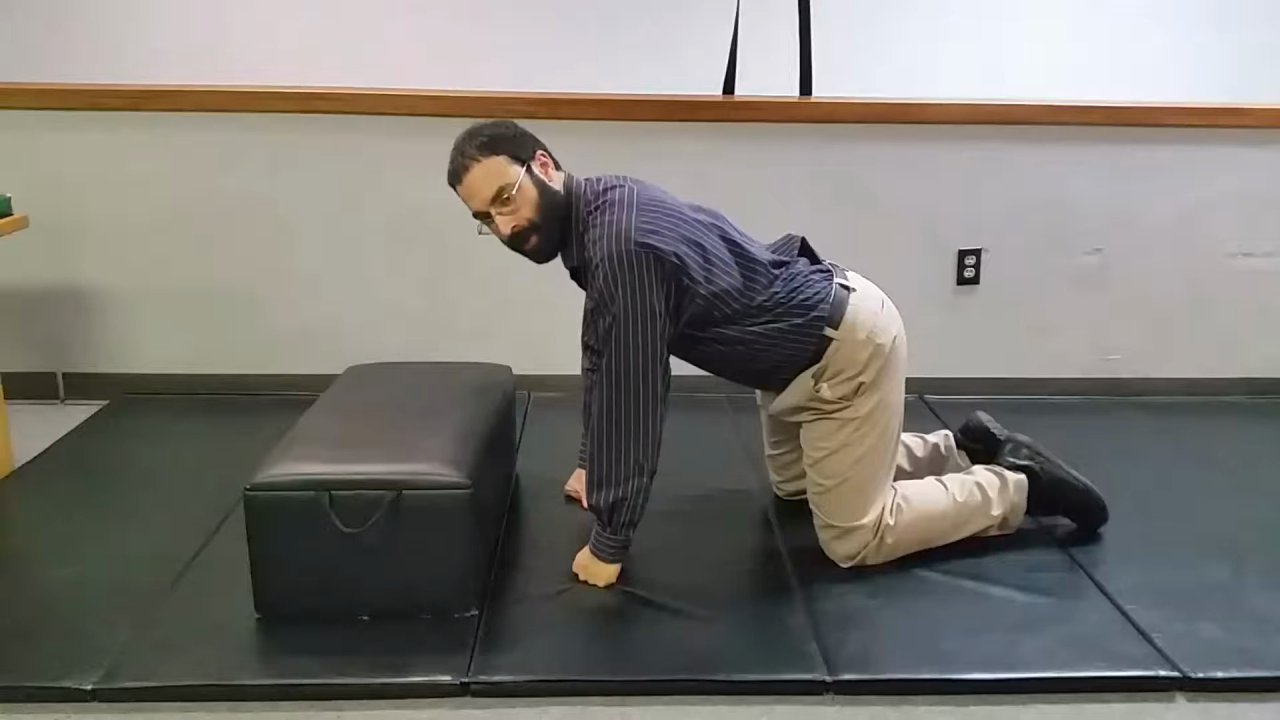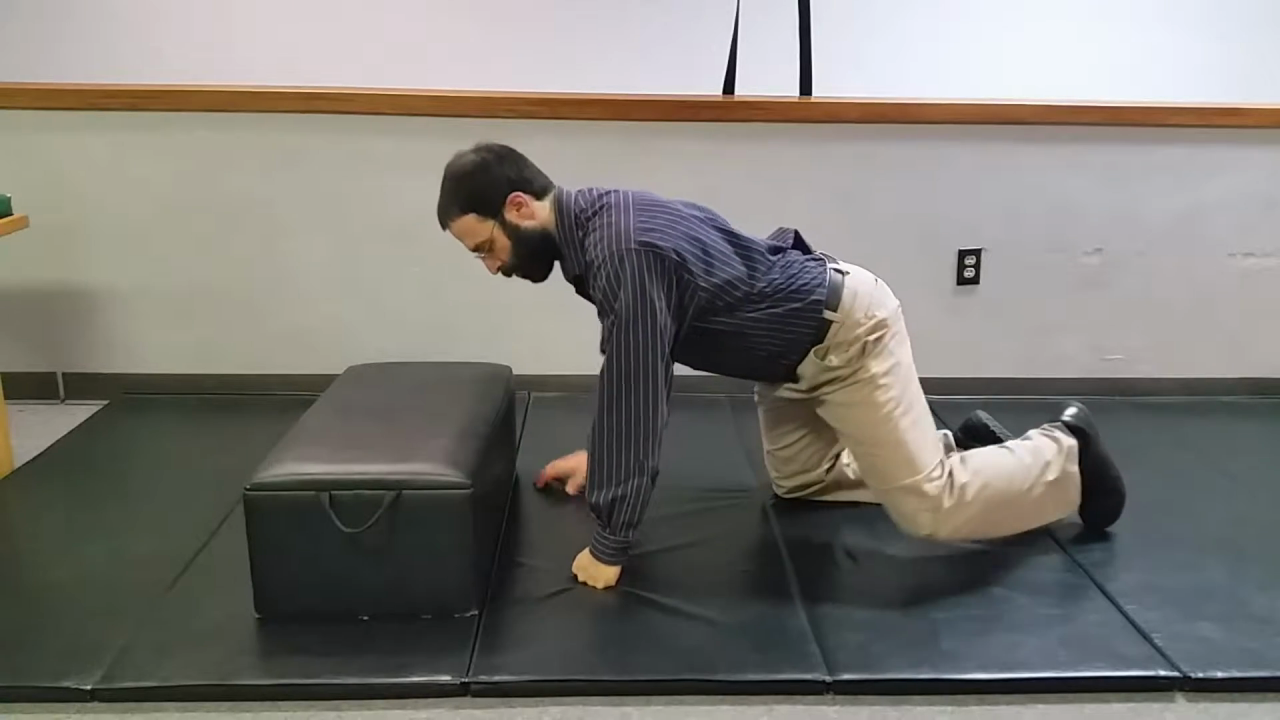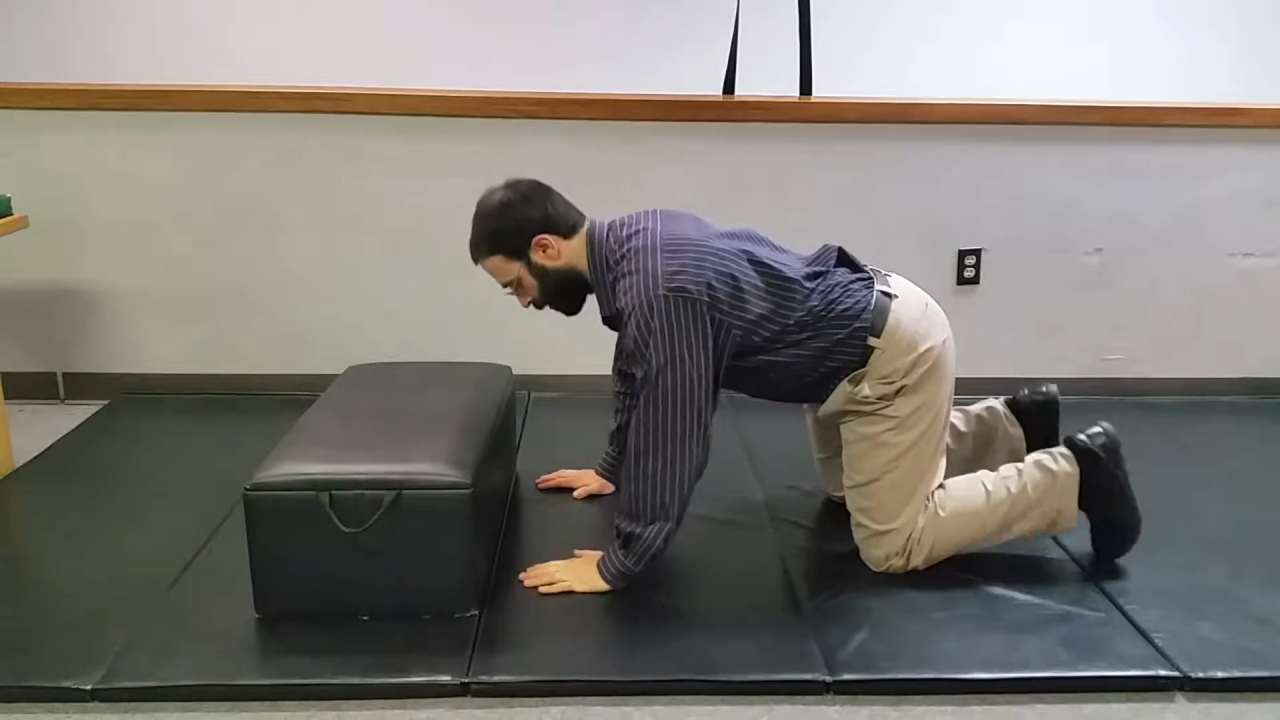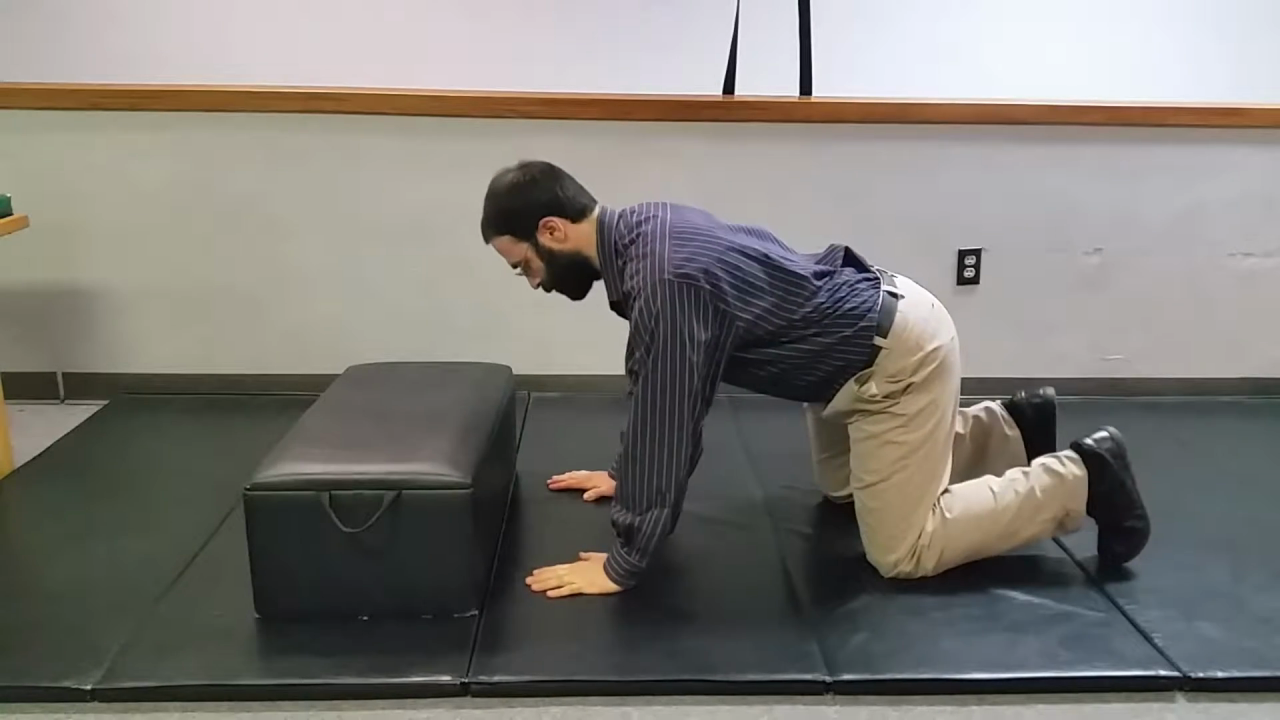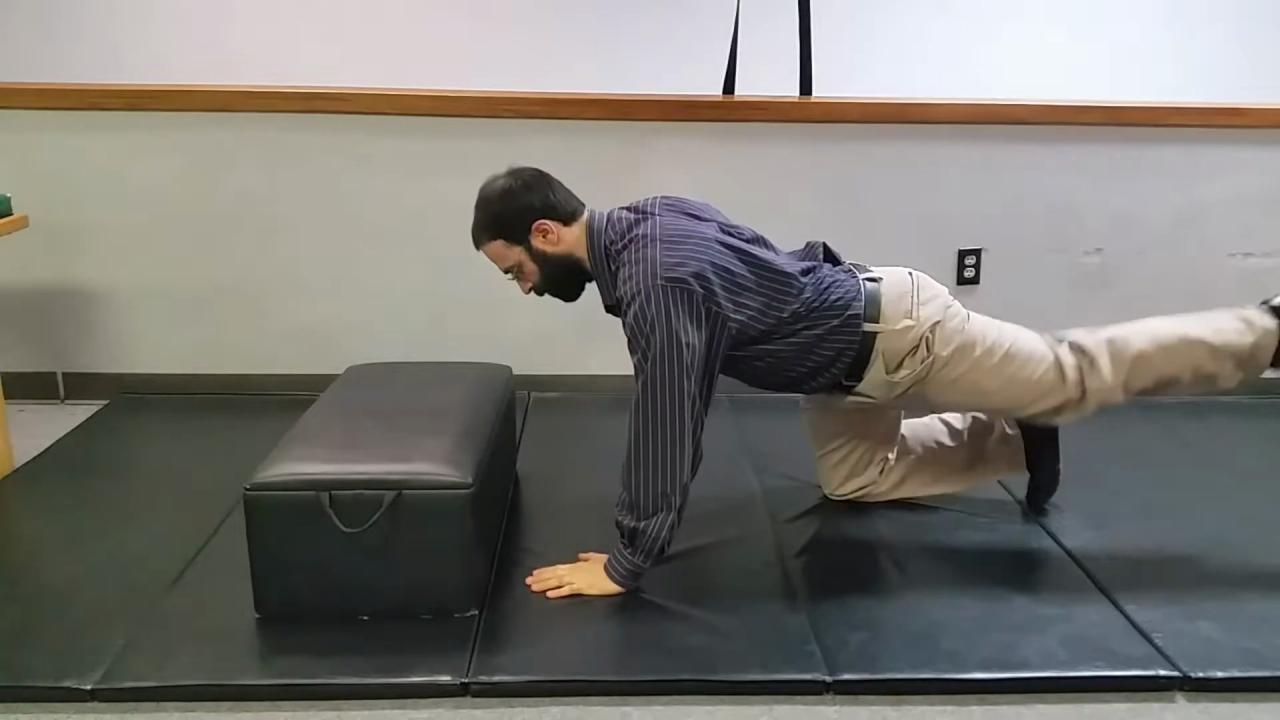
dt=1s
person 1, frame 1
left shoulder: (621, 244)
right shoulder: (600, 211)
left elbow: (632, 399)
right elbow: (602, 357)
left wrist: (608, 544)
right wrist: (590, 461)
left hip: (847, 345)
right hip: (811, 335)
left knee: (853, 537)
right knee: (794, 484)
left ankle: (1019, 484)
right ankle: (964, 449)
person 1, frame 2
left shoulder: (621, 248)
right shoulder: (595, 219)
left elbow: (636, 396)
right elbow: (626, 370)
left wrist: (609, 547)
right wrist: (598, 459)
left hip: (846, 330)
right hip: (802, 337)
left knee: (928, 504)
right knee: (801, 481)
left ankle: (1063, 449)
right ankle: (962, 445)
person 1, frame 3
left shoulder: (658, 292)
right shoulder: (630, 240)
left elbow: (672, 440)
right elbow: (637, 379)
left wrist: (615, 568)
right wrist: (610, 471)
left hip: (893, 350)
right hip: (869, 320)
left knee: (894, 545)
right knee: (851, 485)
left ankle: (1071, 472)
right ankle: (1017, 423)
person 1, frame 4
left shoulder: (664, 276)
right shoulder: (641, 230)
left elbow: (666, 422)
right elbow: (652, 385)
left wrist: (621, 566)
right wrist: (621, 474)
left hip: (896, 352)
right hip: (870, 327)
left knee: (903, 549)
right knee: (845, 486)
left ankle: (1083, 476)
right ankle: (1013, 428)
person 1, frame 5
left shoulder: (654, 283)
right shoulder: (642, 219)
left elbow: (666, 430)
left wrist: (624, 566)
left hip: (896, 332)
right hip: (856, 314)
left knee: (1077, 372)
right knee: (856, 480)
right ankle: (1015, 436)
